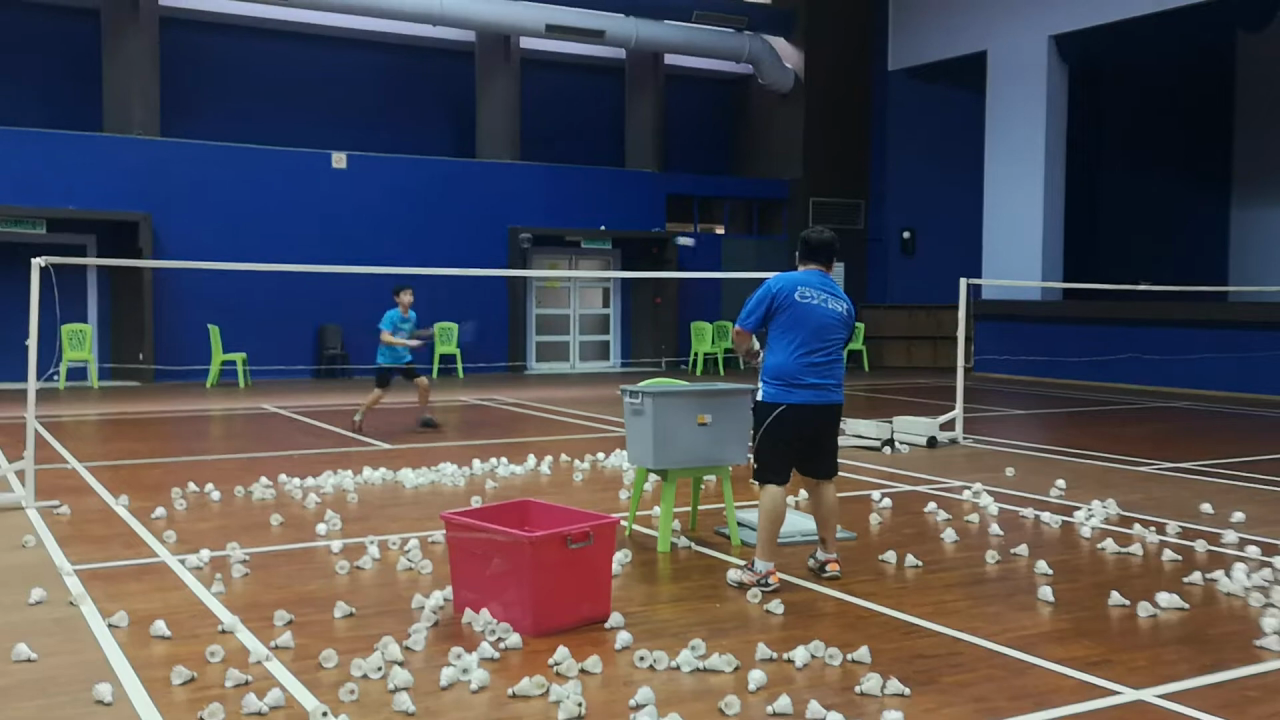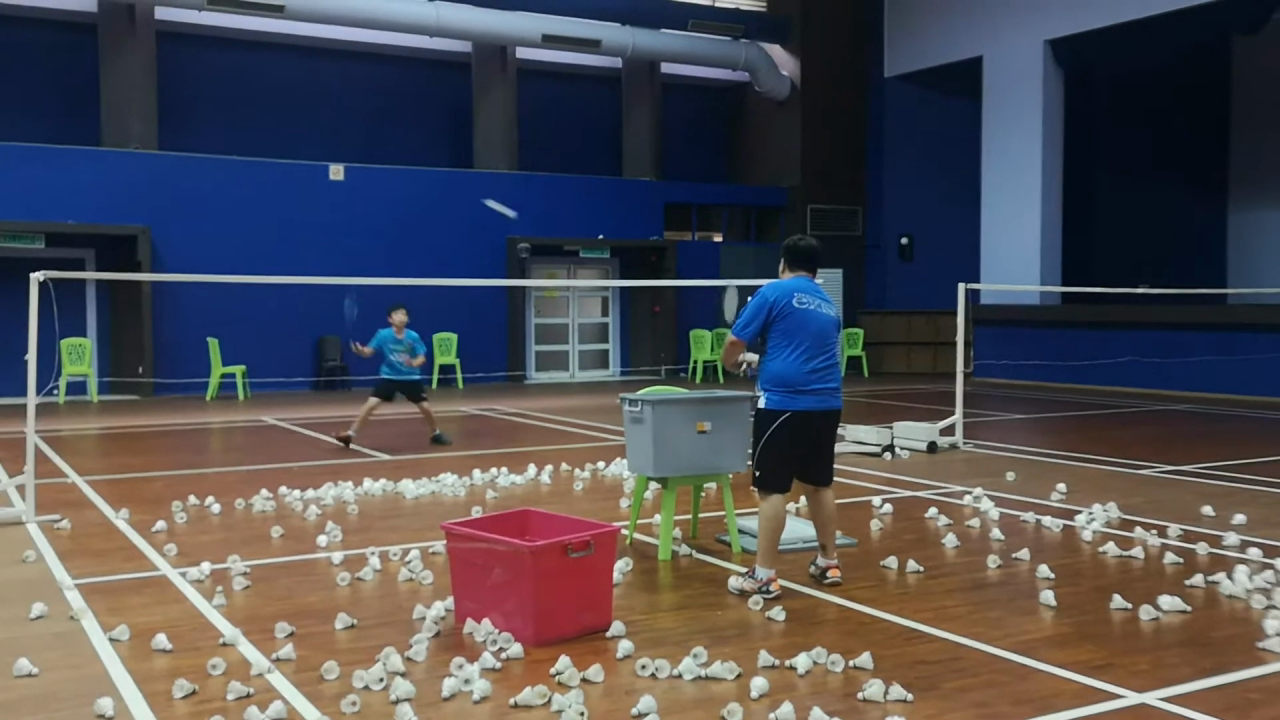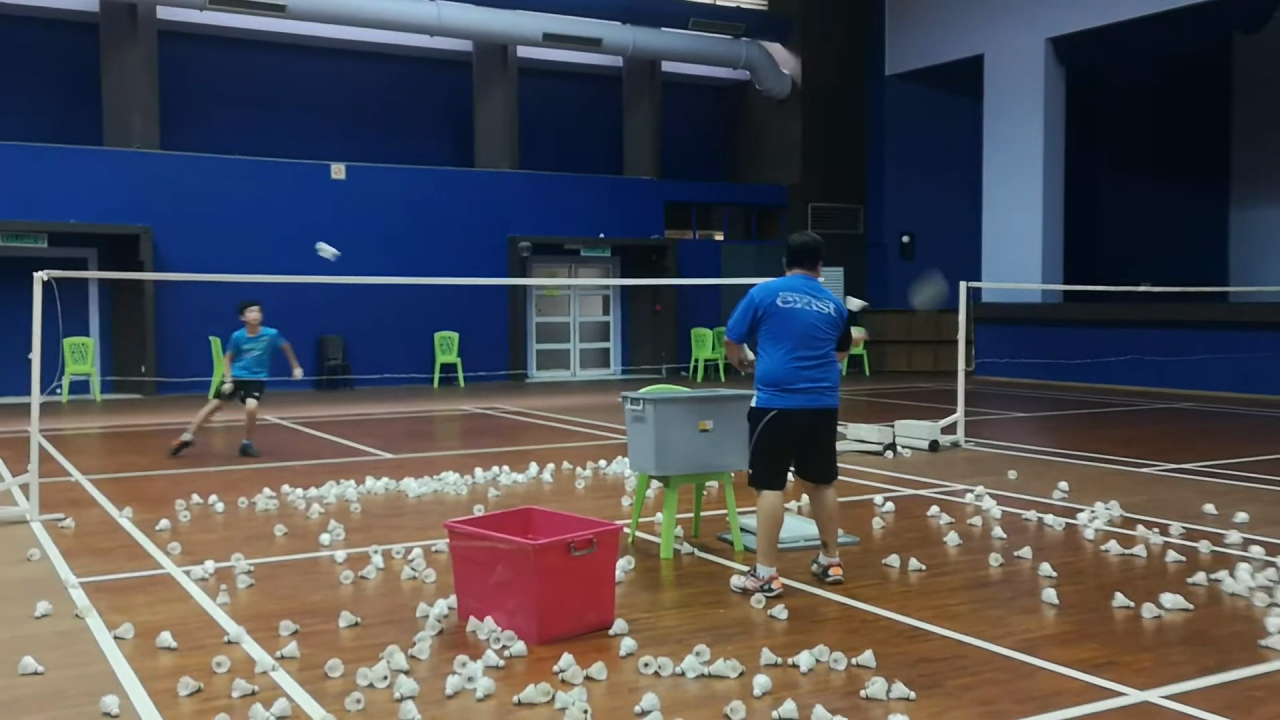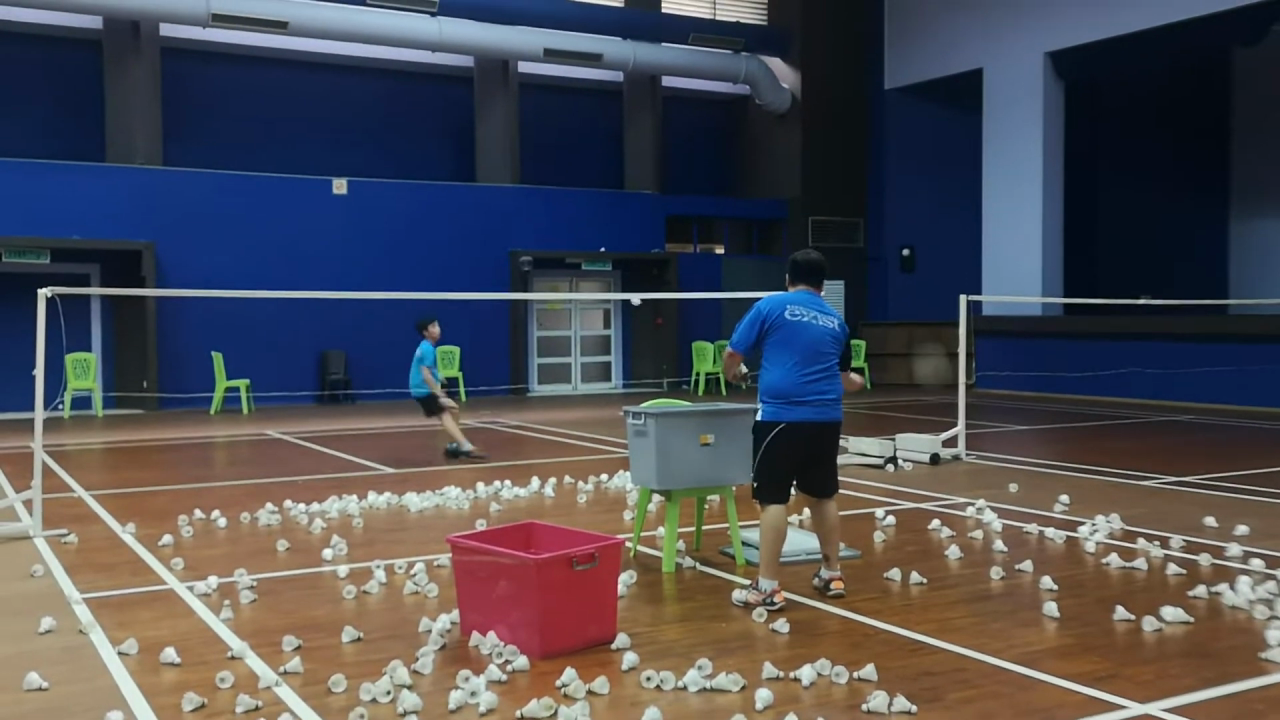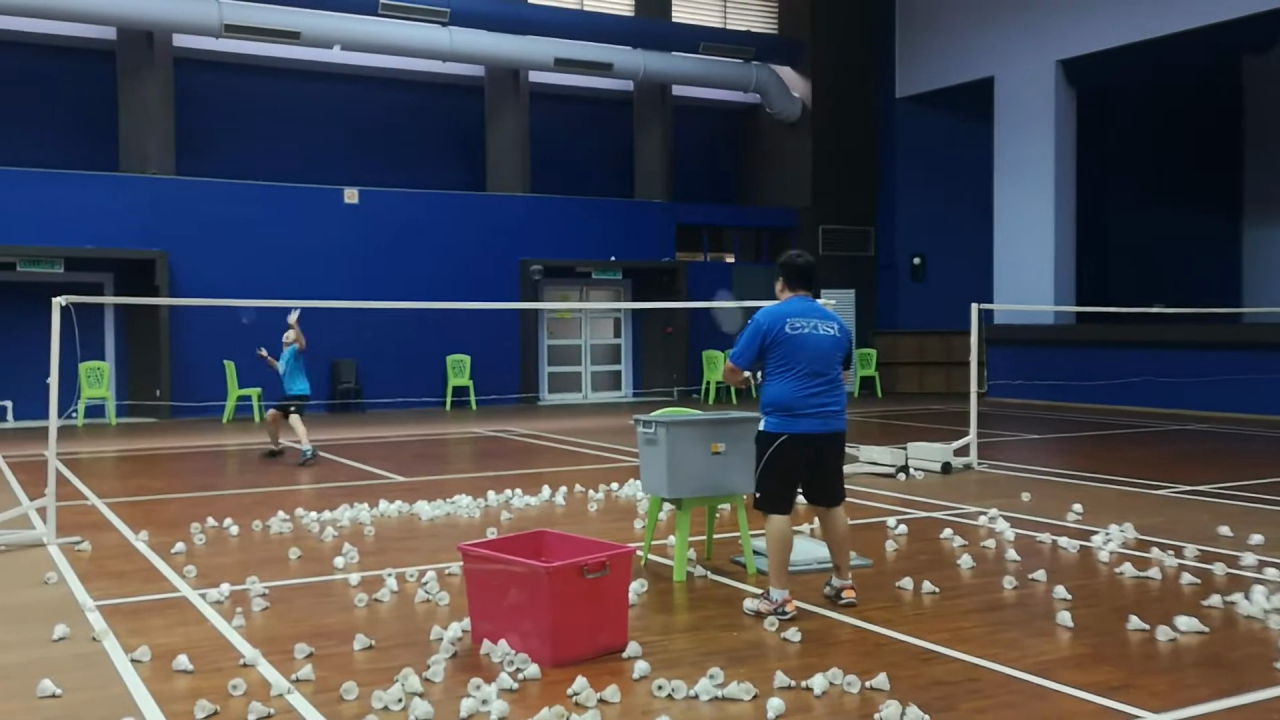
dt=1s
person 1, frame 1
left shoulder: (779, 285)
right shoulder: (844, 304)
left elbow: (741, 332)
left wrist: (750, 353)
left hip: (782, 398)
right hip: (828, 401)
left knee: (773, 481)
right knee: (821, 478)
left ankle: (763, 569)
right ankle: (828, 557)
person 1, frame 2
left shoulder: (773, 293)
right shoulder: (829, 305)
left elbow: (736, 341)
left wrist: (731, 363)
right wrist: (760, 361)
left hip: (784, 404)
right hip: (826, 405)
left knee: (772, 488)
right knee: (819, 484)
left ankle: (764, 576)
right ankle: (829, 562)
person 1, frame 3
left shoulder: (764, 293)
right shoulder: (834, 305)
left elbow: (731, 343)
left wrist: (746, 362)
right wrist: (854, 340)
left hip: (777, 402)
right hip: (822, 404)
left knee: (769, 486)
right knee: (821, 483)
left ankle: (766, 574)
right ankle: (830, 561)
person 1, frame 4
left shoulder: (770, 306)
right shoulder: (835, 321)
left elbow: (733, 354)
left wrist: (733, 373)
right wrist: (852, 382)
left hip: (781, 416)
right hip: (826, 418)
left knee: (773, 499)
right knee: (823, 496)
left ankle: (768, 588)
right ankle: (832, 575)
person 1, frame 5
left shoulder: (769, 318)
right shoulder: (836, 324)
left elbow: (732, 370)
left wrist: (742, 380)
left hip: (784, 427)
right hip: (831, 428)
left knee: (777, 510)
right knee: (831, 505)
left ankle: (778, 597)
right ankle: (843, 584)
